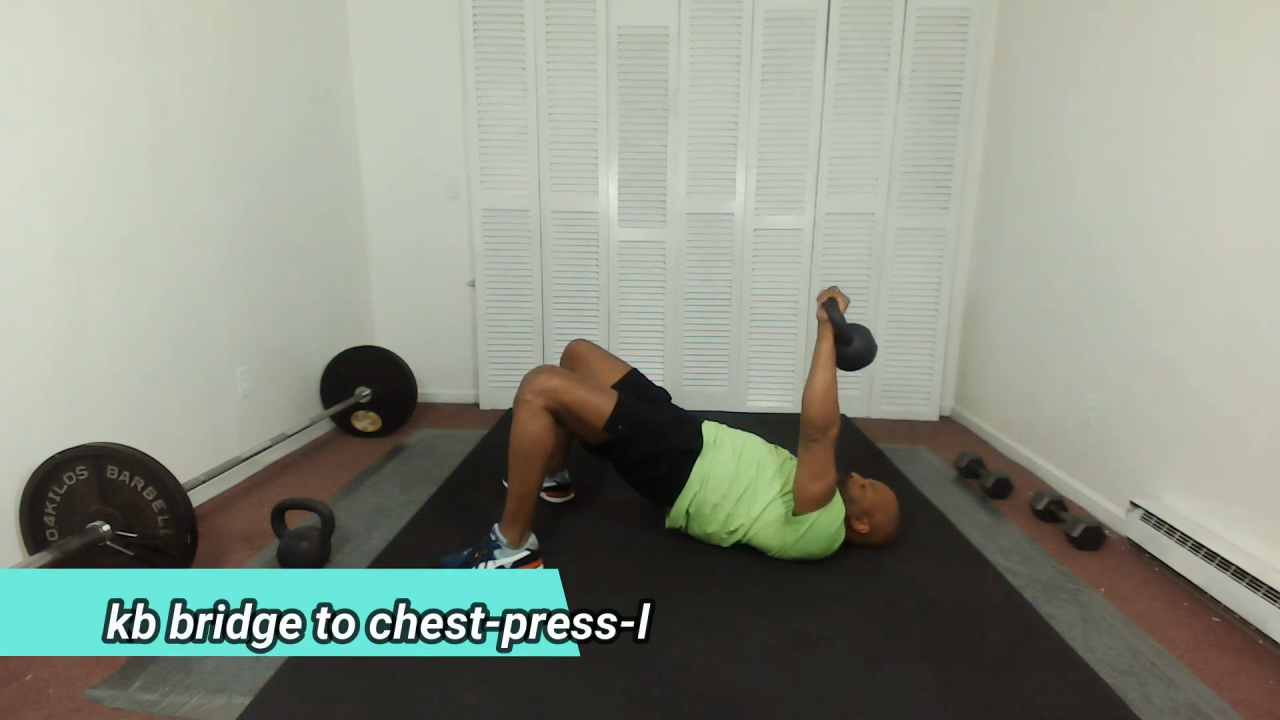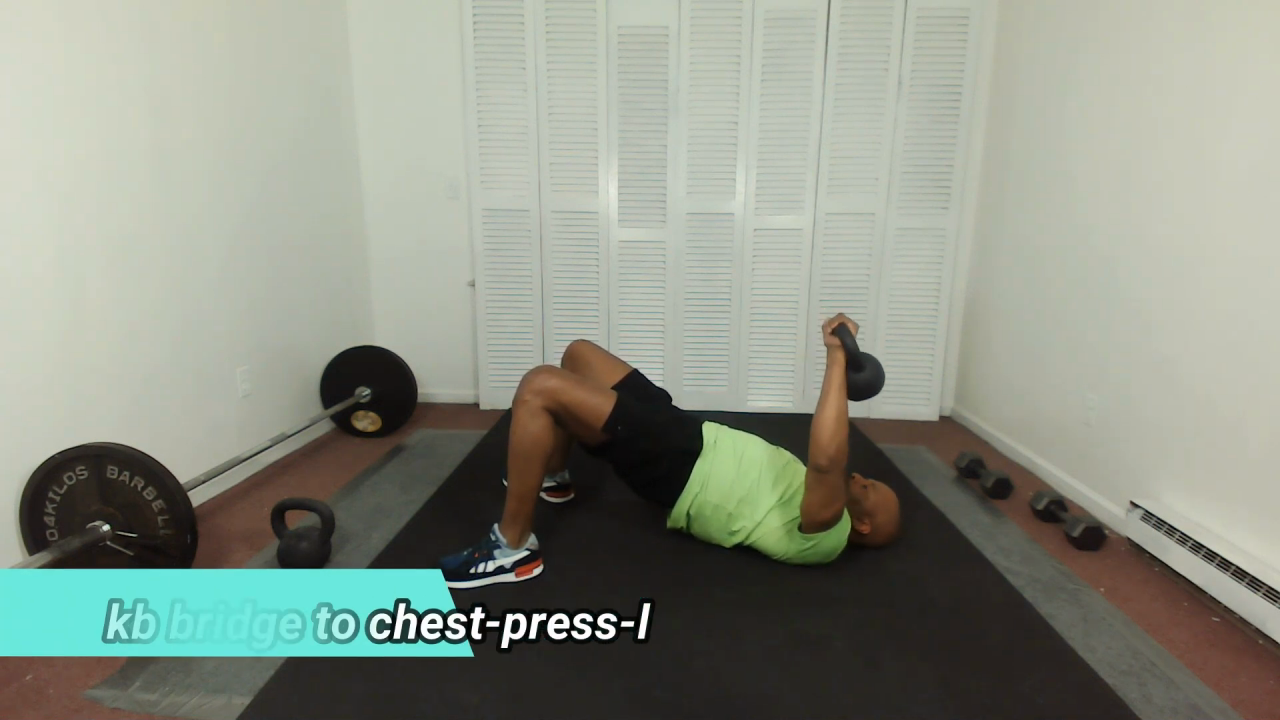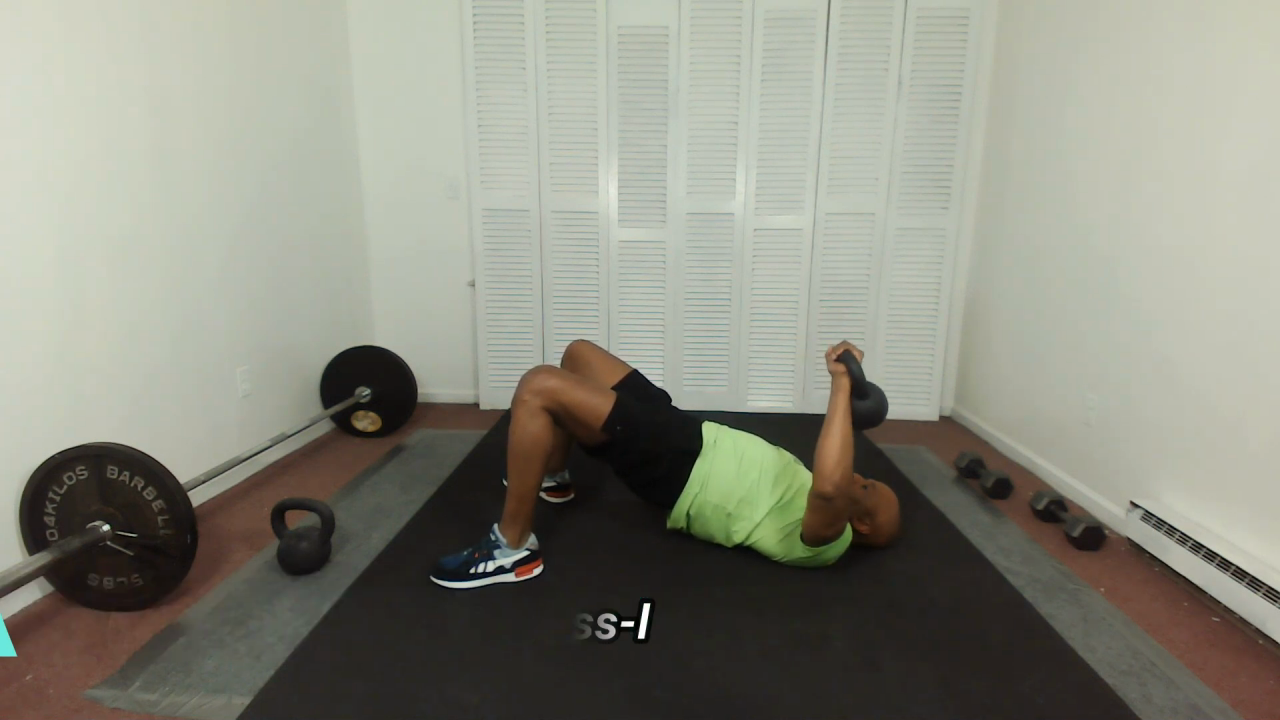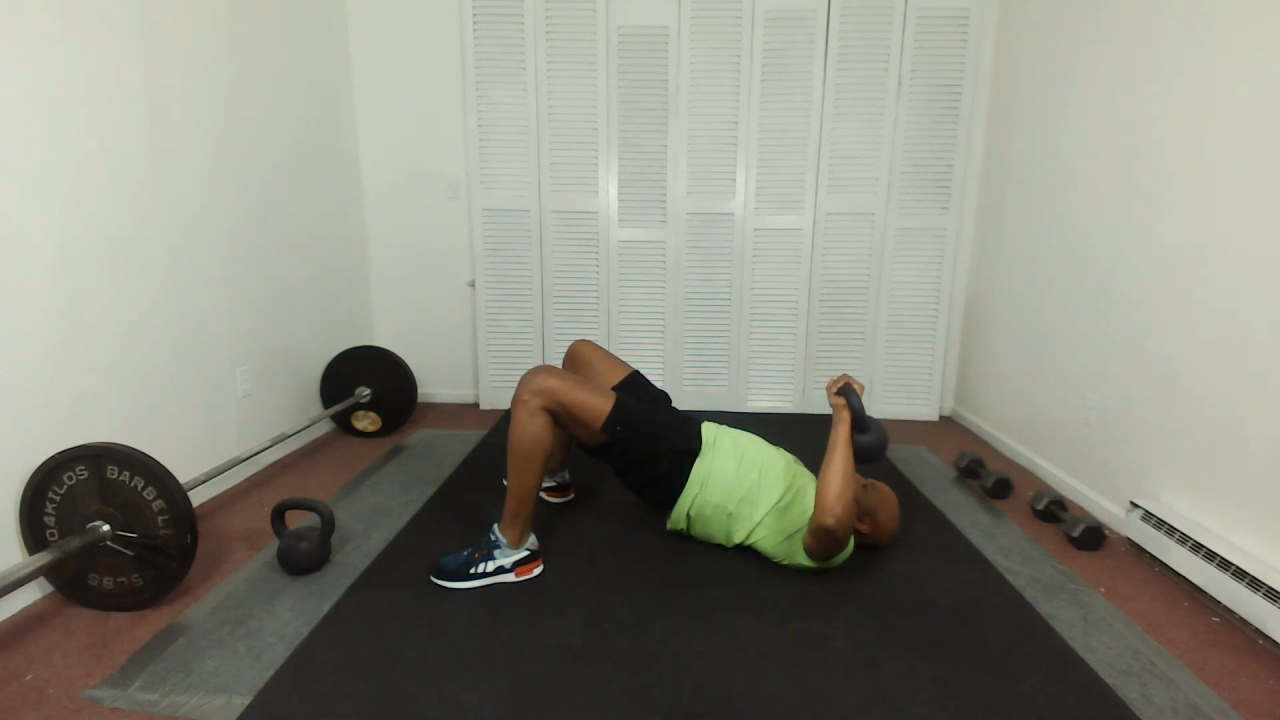
dt=0.2s
person 1, frame 1
left shoulder: (822, 527)
right shoulder: (816, 505)
left elbow: (819, 430)
left wrist: (827, 330)
left hip: (675, 466)
right hip: (690, 440)
left knee: (539, 387)
right knee: (577, 352)
left ankle: (513, 548)
right ankle: (552, 478)
person 1, frame 2
left shoulder: (827, 534)
right shoulder: (816, 493)
left elbow: (826, 458)
left wrist: (837, 357)
left hip: (678, 468)
right hip: (691, 439)
left knee: (538, 388)
right knee: (579, 353)
left ankle: (513, 547)
right ankle: (553, 478)
person 1, frame 3
left shoulder: (827, 538)
right shoulder: (812, 495)
left elbow: (829, 487)
left wrist: (842, 385)
left hip: (676, 469)
right hip: (689, 440)
left knee: (538, 388)
right knee: (578, 354)
left ankle: (512, 549)
right ankle: (552, 479)
person 1, frame 4
left shoulder: (825, 543)
right shoulder: (815, 493)
left elbow: (834, 519)
left wrist: (843, 418)
left hip: (676, 469)
right hip: (689, 439)
left knee: (538, 388)
right knee: (580, 354)
left ankle: (512, 548)
right ankle: (552, 478)
